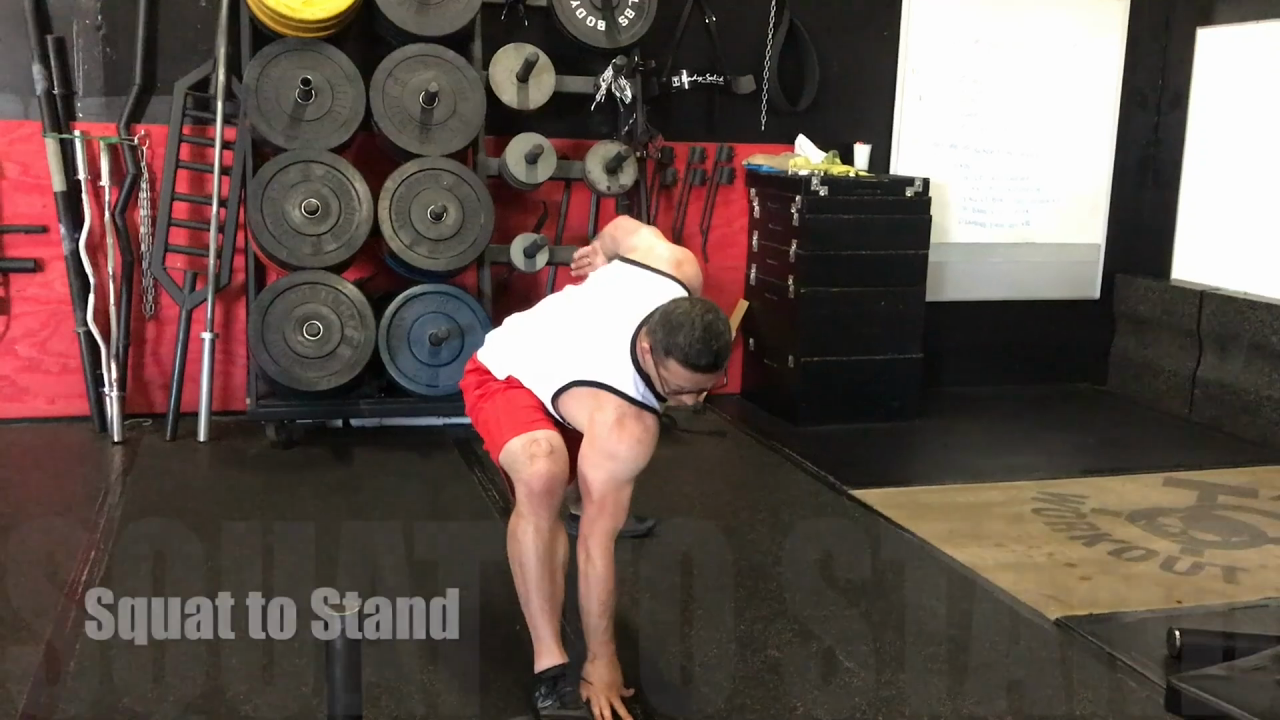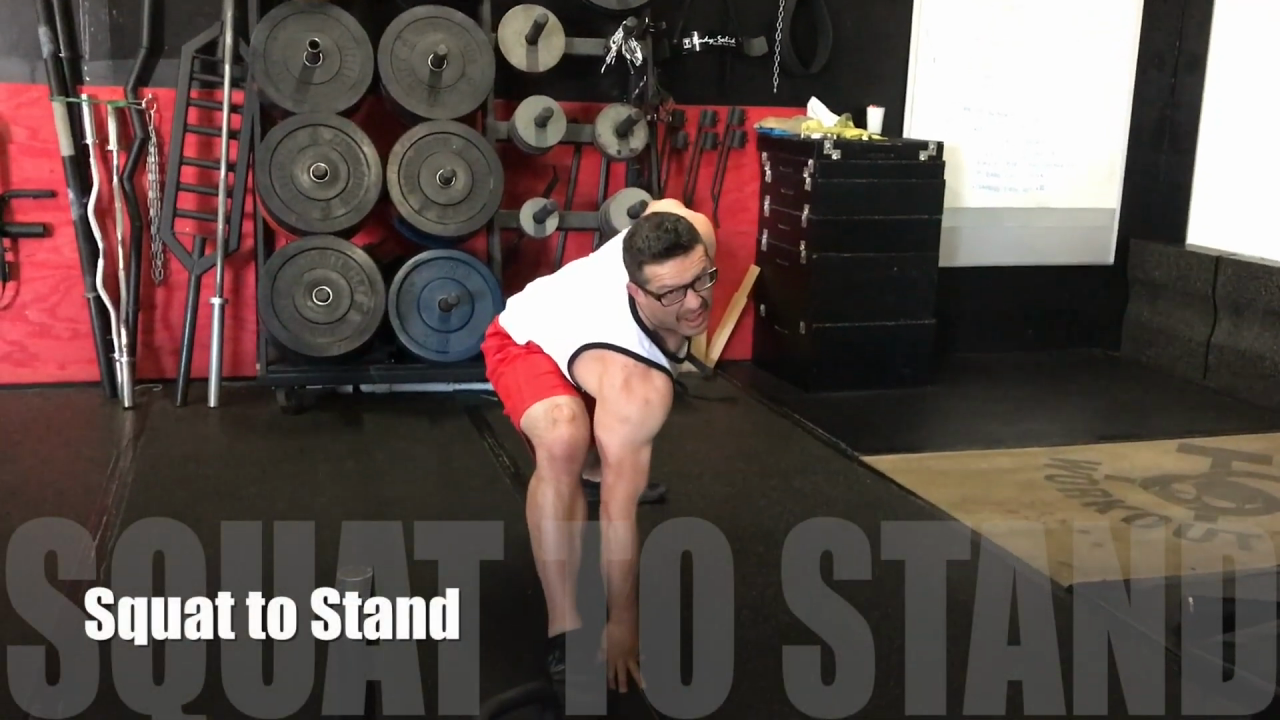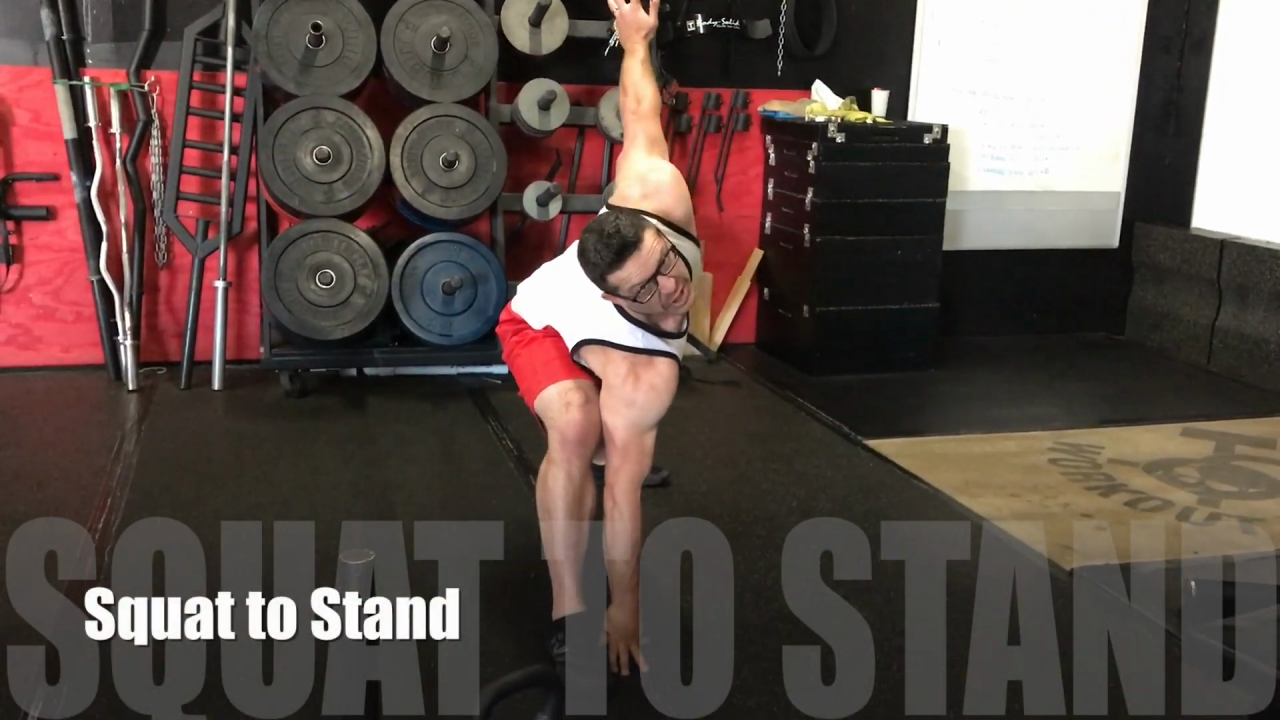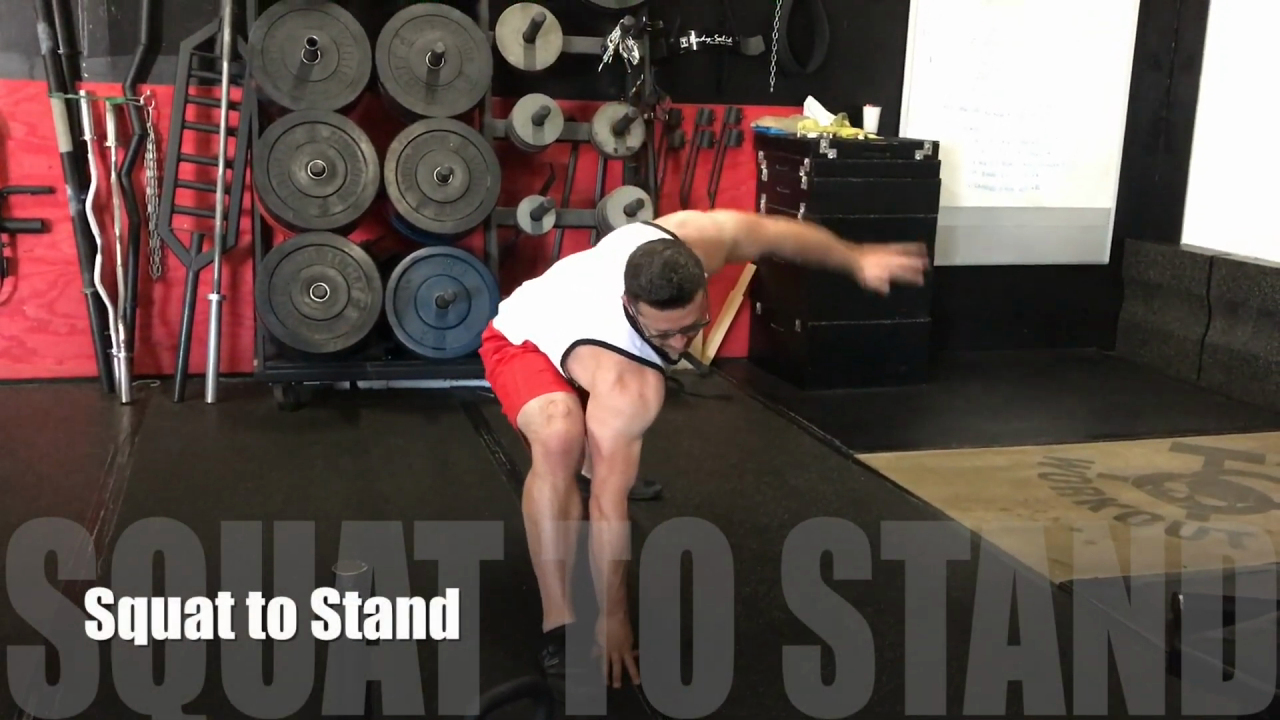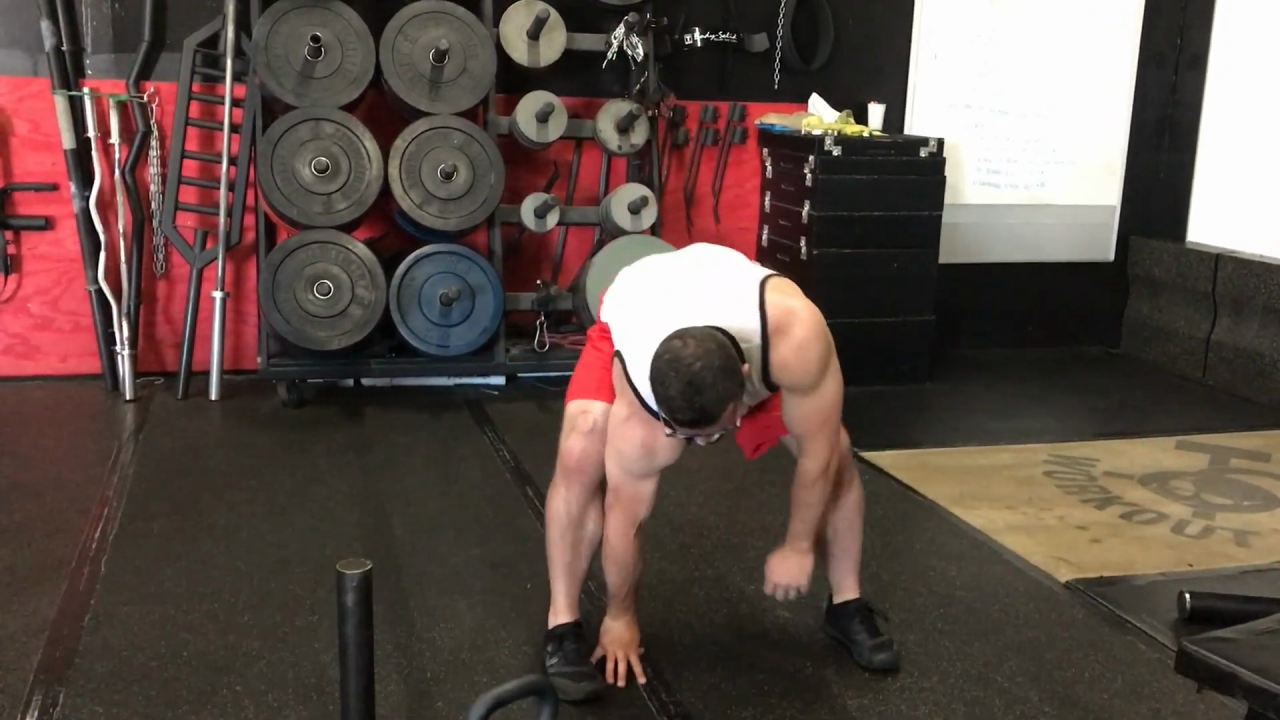
dt=1s
person 1, frame 1
left shoulder: (677, 267)
right shoulder: (623, 424)
left elbow: (621, 224)
right elbow: (596, 543)
left wrist: (603, 249)
right wrist: (601, 661)
left hip: (554, 345)
right hip: (505, 375)
right knee: (542, 477)
left ankle: (581, 484)
right ankle: (551, 666)
person 1, frame 2
left shoulder: (688, 233)
right shoulder: (634, 384)
left elbow: (661, 205)
right elbow: (618, 509)
right wrist: (622, 626)
left hip: (574, 312)
right hip: (527, 340)
right knee: (565, 442)
left ankle: (597, 459)
right ankle: (564, 630)
person 1, frame 3
left shoulder: (657, 196)
right shoulder: (643, 371)
left elbow: (640, 115)
right elbow: (622, 490)
right wrist: (625, 612)
left hip: (564, 292)
right hip: (541, 324)
left knee: (625, 433)
right knee: (578, 429)
left ankle: (610, 434)
right ankle: (569, 613)
person 1, frame 4
left shoulder: (685, 242)
right shoulder: (626, 379)
left elbow: (760, 231)
right elbow: (606, 504)
left wrist: (857, 259)
right wrist: (614, 619)
left hip: (570, 308)
right hip: (521, 338)
right knee: (559, 433)
right ankle: (558, 624)
person 1, frame 5
left shoulder: (794, 334)
right shoulder: (640, 410)
left elbow: (822, 451)
right elbow: (625, 516)
left wrist: (797, 549)
right wrist: (620, 617)
left hip: (740, 315)
left knee: (834, 454)
right knee: (580, 458)
left ankle: (846, 604)
right ankle: (563, 624)
